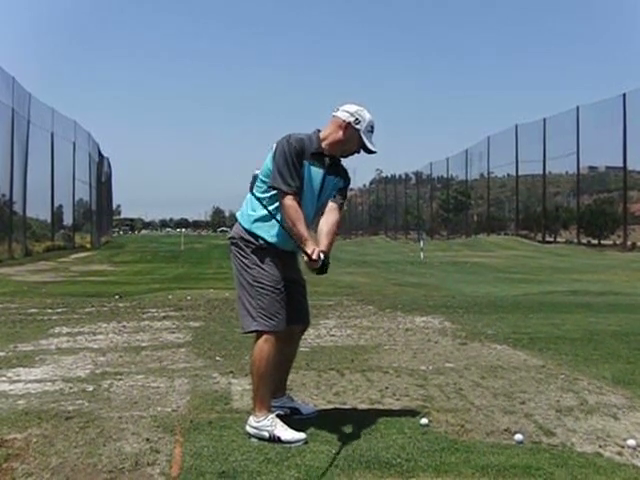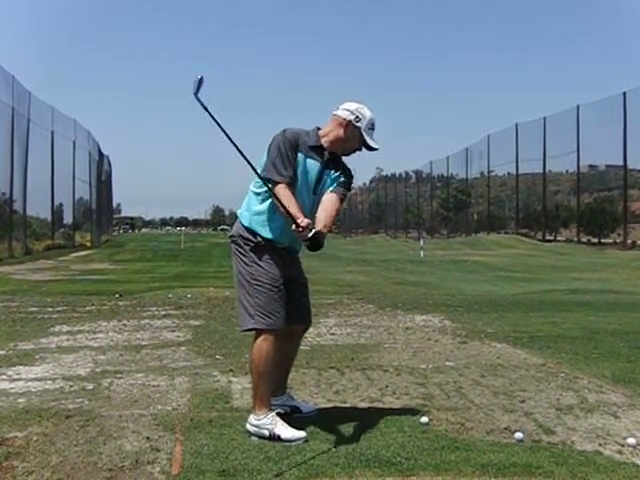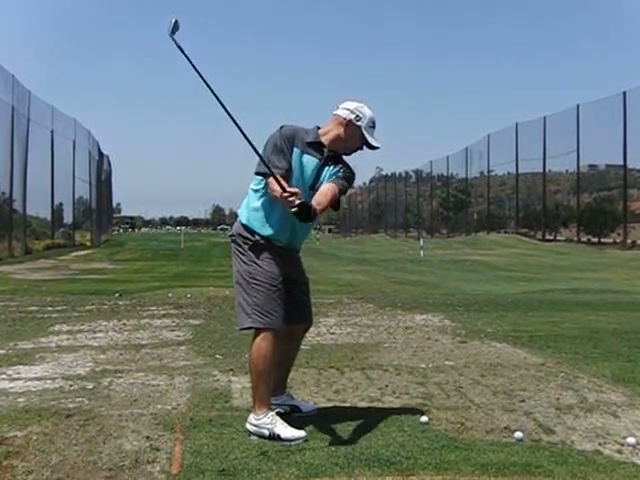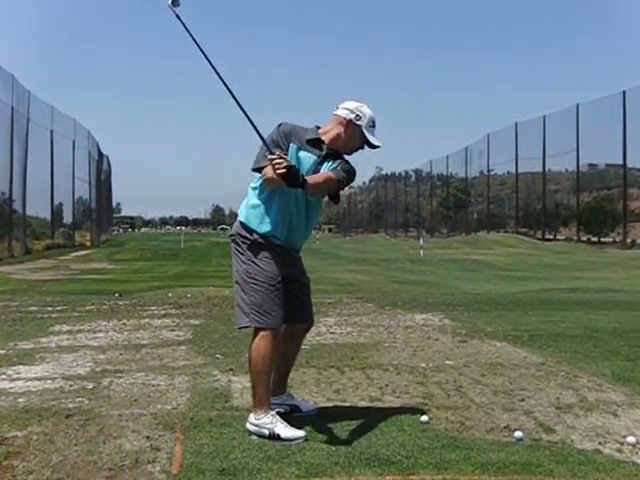
dt=0.5s
person 1, frame 1
left shoulder: (339, 175)
right shoulder: (293, 146)
left elbow: (331, 212)
right elbow: (288, 201)
left wrist: (323, 251)
right wrist: (309, 245)
left hip: (285, 251)
right hip: (256, 244)
left knee: (295, 326)
right knee: (270, 328)
left ankle: (278, 397)
right ankle: (260, 417)
person 1, frame 2
left shoulder: (341, 172)
right shoulder: (290, 140)
left elbow: (330, 202)
right elbow: (280, 187)
left wrist: (319, 231)
right wrist: (300, 219)
left hip: (287, 249)
right hip: (256, 241)
left knee: (296, 325)
right knee: (269, 326)
left ankle: (278, 395)
right ankle: (261, 415)
person 1, frame 3
left shoulder: (341, 170)
right shoulder: (289, 136)
left elbow: (328, 193)
right elbow: (274, 183)
left wrist: (311, 208)
right wrist: (289, 198)
left hip: (288, 248)
right hip: (257, 241)
left knee: (297, 324)
right knee: (268, 326)
left ankle: (278, 395)
right ankle: (260, 415)
person 1, frame 4
left shoulder: (342, 167)
right shoulder: (288, 134)
left elbow: (325, 182)
right elbow: (268, 178)
left wrist: (299, 180)
right wrist: (281, 175)
left hip: (289, 248)
right hip: (256, 240)
left knee: (299, 323)
right knee: (267, 325)
left ankle: (278, 394)
right ankle: (261, 415)
